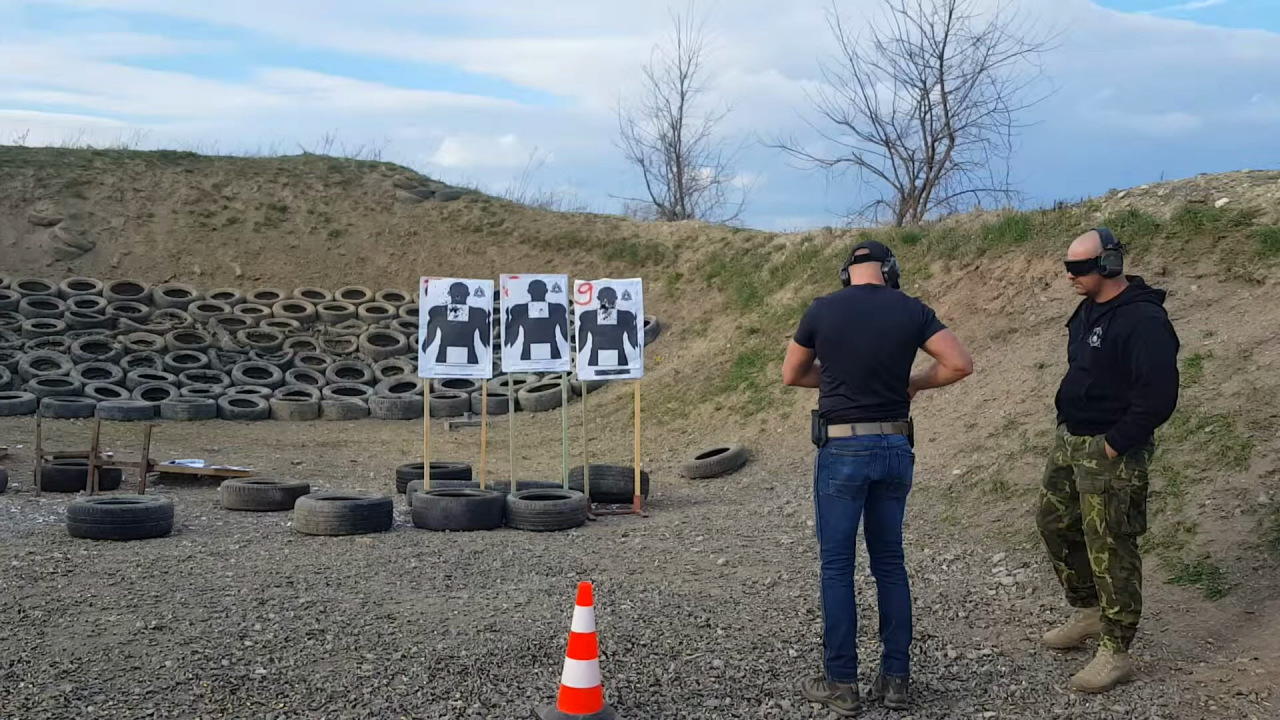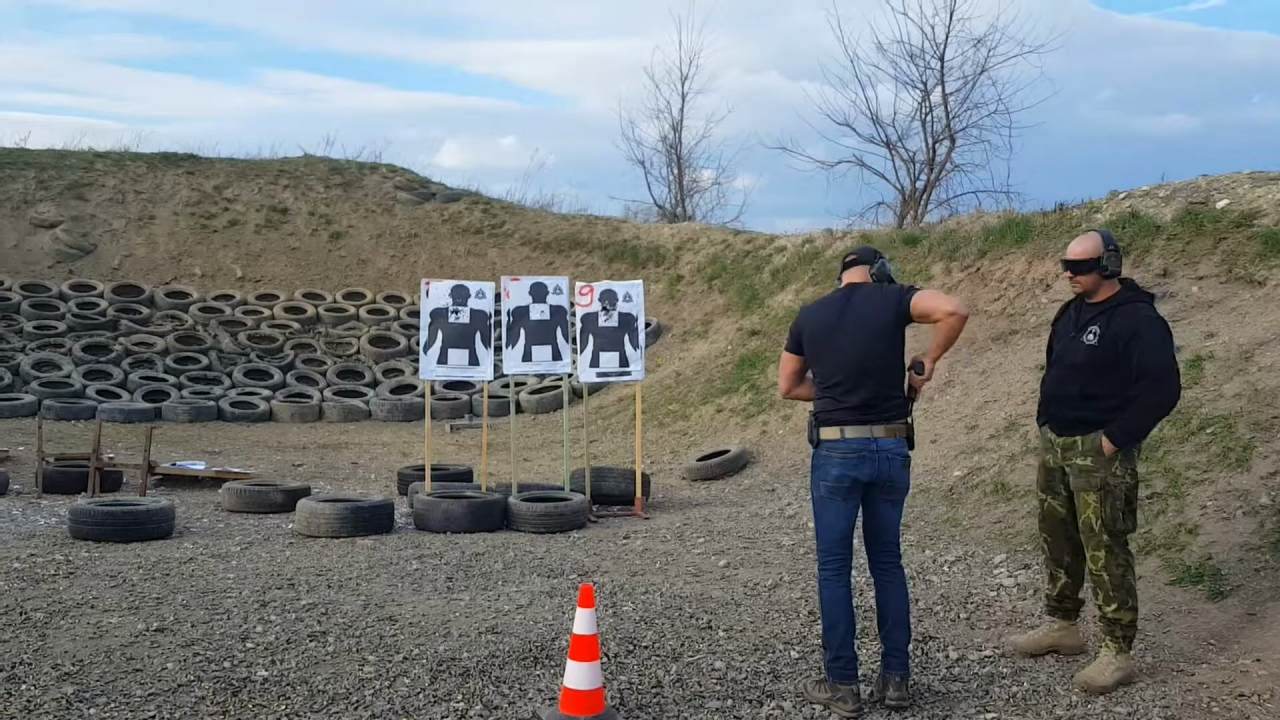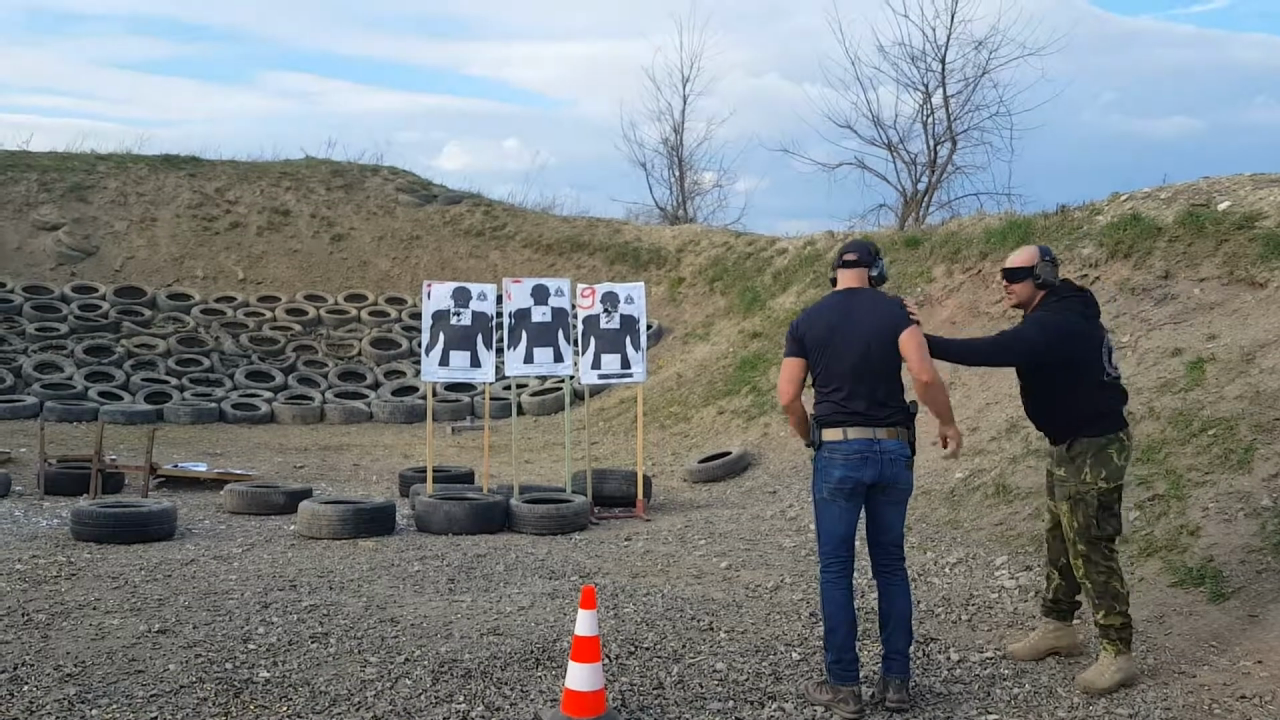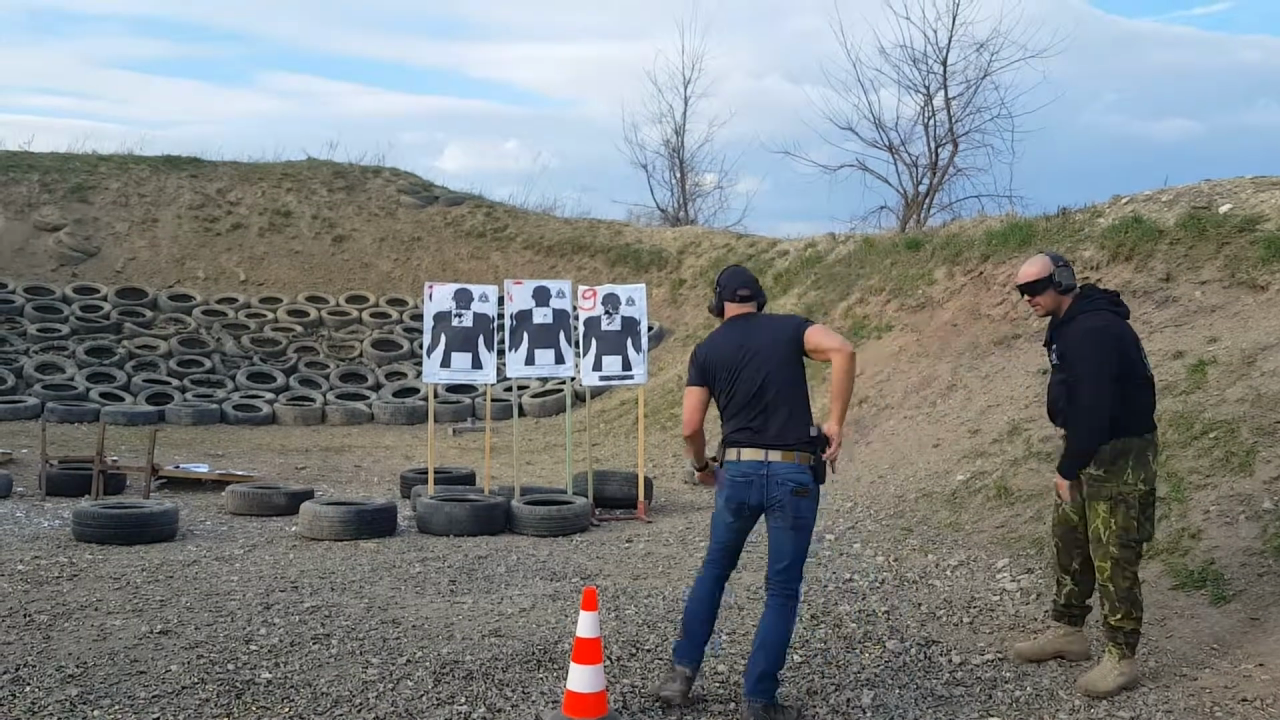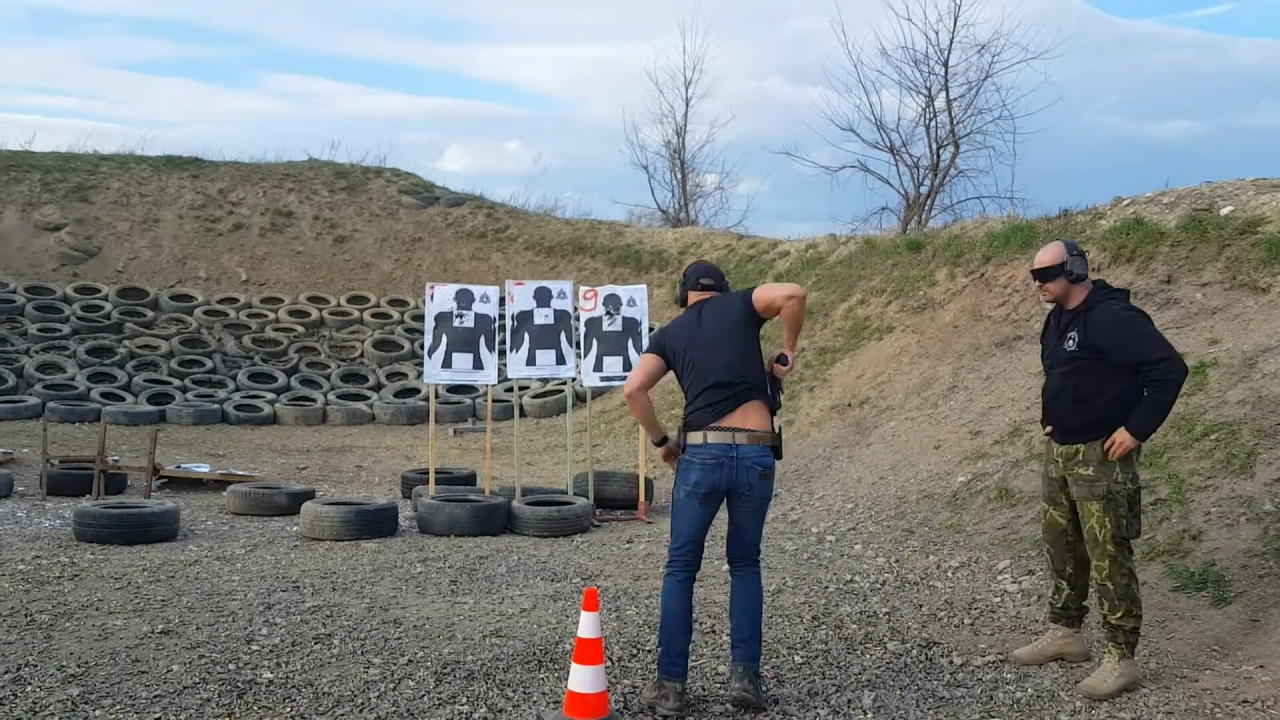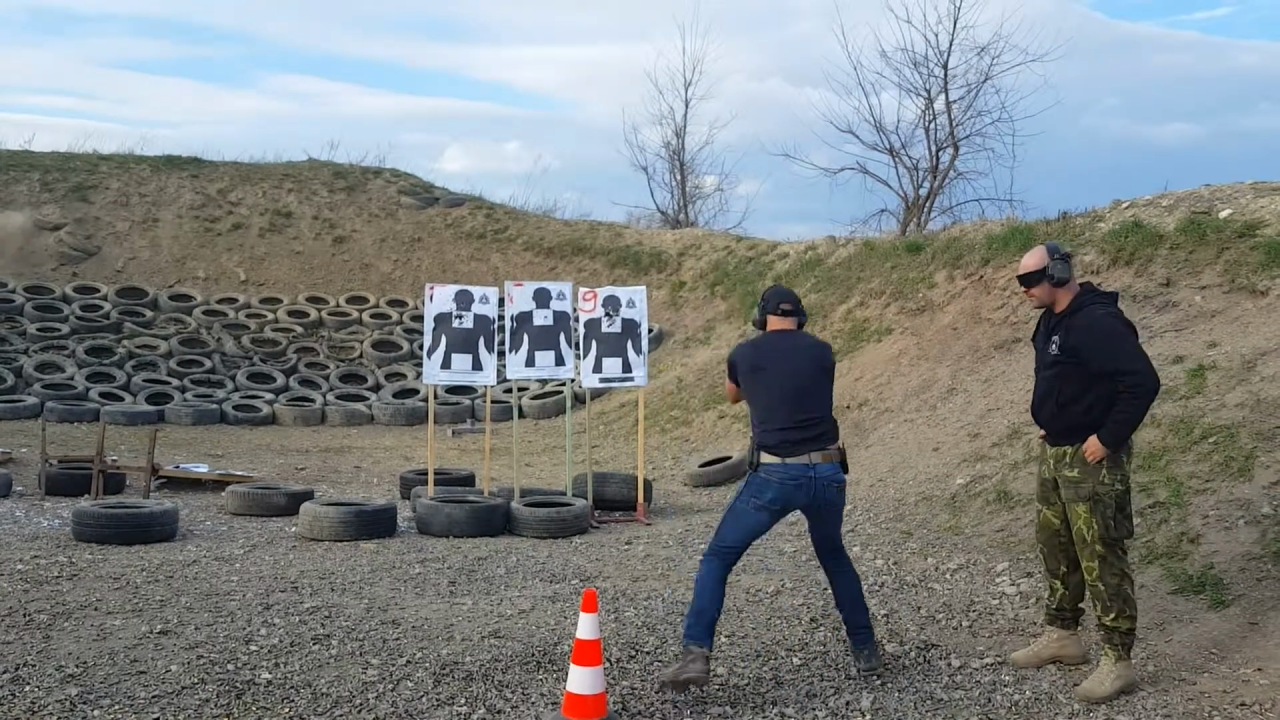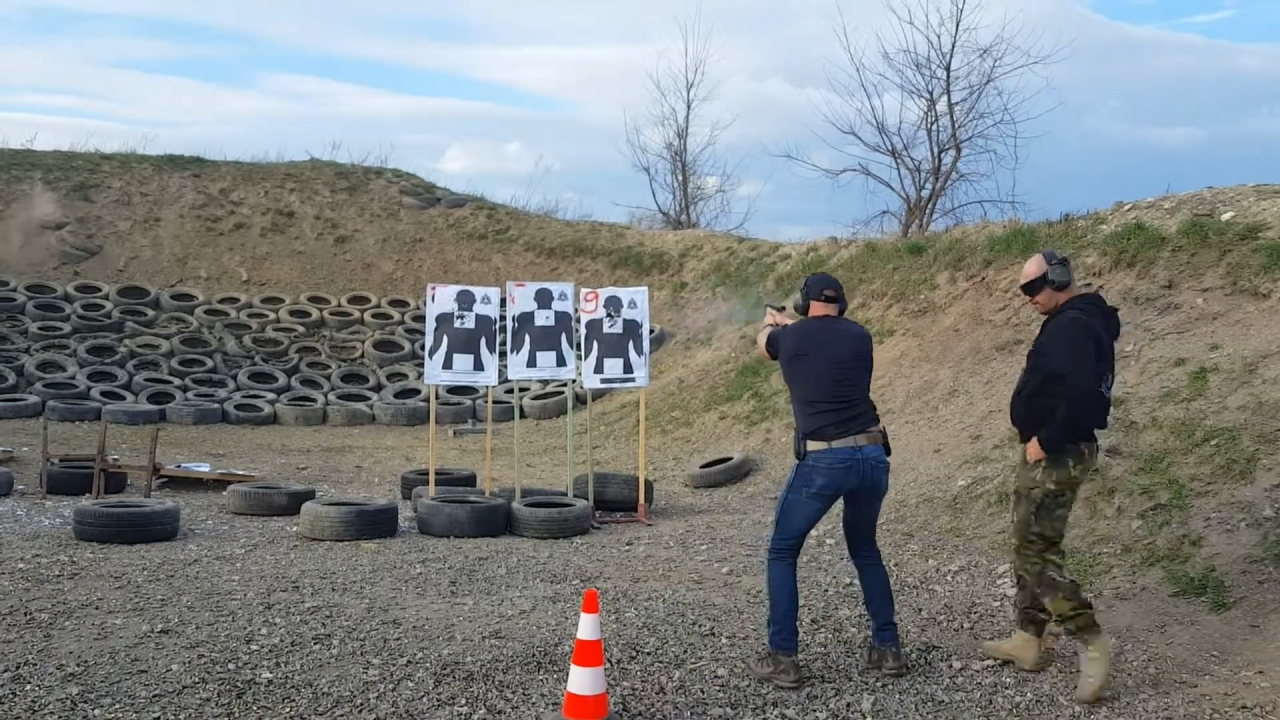
dt=0.5s
person 1, frame 1
left shoulder: (1144, 320)
right shoulder: (1089, 311)
left elbow: (1159, 397)
left wrist: (1115, 443)
left hip: (1112, 451)
right hip: (1069, 439)
left knee: (1111, 550)
right knee: (1055, 524)
left ankle: (1115, 653)
right ankle: (1088, 612)
person 1, frame 2
left shoulder: (1137, 320)
right shoulder: (1071, 312)
left elbow: (1163, 389)
left wrist: (1116, 438)
right wrist: (1045, 421)
left hip: (1099, 449)
right hip: (1055, 442)
left knee: (1104, 549)
right knee: (1057, 539)
left ankle: (1117, 653)
right ankle: (1061, 626)
person 1, frame 3
left shoulder: (1052, 325)
right shoulder: (1065, 311)
left elbow: (992, 349)
left wrist: (927, 343)
left hip: (1093, 451)
right hip: (1071, 446)
left knee: (1088, 551)
right knee: (1062, 542)
left ankle: (1117, 655)
right ankle: (1059, 626)
person 1, frame 4
left shoulder: (1093, 331)
right shoulder: (1070, 322)
left elbow: (1095, 406)
left wrist: (1067, 469)
right wrist: (1070, 462)
left hip: (1120, 453)
right hip: (1087, 451)
left knee: (1112, 556)
right knee: (1068, 544)
left ankle: (1121, 658)
right ankle: (1066, 632)
person 1, frame 5
left shoulder: (1113, 318)
right shoulder: (1058, 319)
left elbow: (1170, 369)
left wrist: (1137, 429)
left hip: (1101, 454)
right hip: (1059, 451)
left knee: (1108, 555)
right knee: (1060, 545)
left ankle: (1121, 659)
right ankle: (1064, 633)
person 1, frame 6
left shoulder: (1098, 322)
right shoulder: (1051, 321)
left elbow: (1142, 382)
left wrist: (1109, 438)
left hip: (1091, 457)
right hip: (1055, 452)
left knee: (1100, 556)
right knee: (1055, 546)
left ankle: (1118, 661)
right ankle: (1062, 635)
person 1, frame 7
left shoulder: (1069, 328)
right shoulder: (1088, 324)
left elbow: (1076, 392)
left wrist: (1045, 441)
left hip: (1052, 456)
right hip: (1059, 451)
left knee: (1036, 549)
right knee: (1028, 545)
left ankle: (1092, 641)
right ankle: (1028, 638)
person 2, frame 1
left shoulder: (822, 310)
right shoulder: (910, 310)
left elbow: (791, 375)
right elbow: (960, 363)
right wrist: (910, 383)
left hip: (843, 450)
right hip: (895, 448)
left knee: (837, 566)
right knee: (889, 562)
right ankle: (895, 677)
person 2, frame 2
left shoulder: (809, 316)
right shoulder: (893, 298)
left elbow: (788, 386)
right elbow: (954, 310)
right wrist: (930, 360)
left hip: (835, 452)
right hip: (890, 450)
left knee: (834, 568)
right knee: (887, 562)
right ankle: (896, 676)
person 2, frame 3
left shoulder: (806, 322)
right shoulder: (891, 310)
left elbow: (789, 399)
right elbow: (925, 374)
left wrist: (812, 440)
right wrist: (947, 420)
left hip: (839, 453)
right hip: (893, 451)
left knee: (836, 569)
right knee: (890, 564)
right ankle: (895, 680)
person 2, frame 4
left shoulder: (706, 349)
right shoulder: (786, 325)
left elbow: (691, 427)
right elbow: (842, 350)
left wrist: (701, 466)
right wrist: (836, 424)
left hip: (740, 473)
right hip: (793, 477)
left knee: (715, 572)
right knee: (782, 590)
left ankle: (682, 673)
person 2, frame 5
left shoulder: (668, 334)
right shoulder: (741, 305)
left elbow: (634, 390)
right elbow: (794, 294)
left wrist: (661, 439)
right wrist: (788, 350)
left hip: (700, 457)
right hip: (755, 455)
left knee: (681, 570)
right knee: (744, 565)
right ankle: (746, 672)
person 2, frame 6
left shoulder: (744, 354)
right shoulder: (823, 352)
left elbow: (733, 396)
left hip: (774, 476)
right hip: (827, 474)
left knee: (717, 559)
right knee: (833, 557)
left ankle: (695, 654)
right ankle: (865, 650)
person 2, frame 7
left shoulder: (789, 338)
right shoulder: (860, 337)
left elbow: (763, 344)
left wrist: (772, 322)
left hip: (822, 461)
right hip: (872, 456)
left knee: (782, 554)
right knee: (864, 549)
left ankle: (783, 658)
right ankle: (887, 647)
